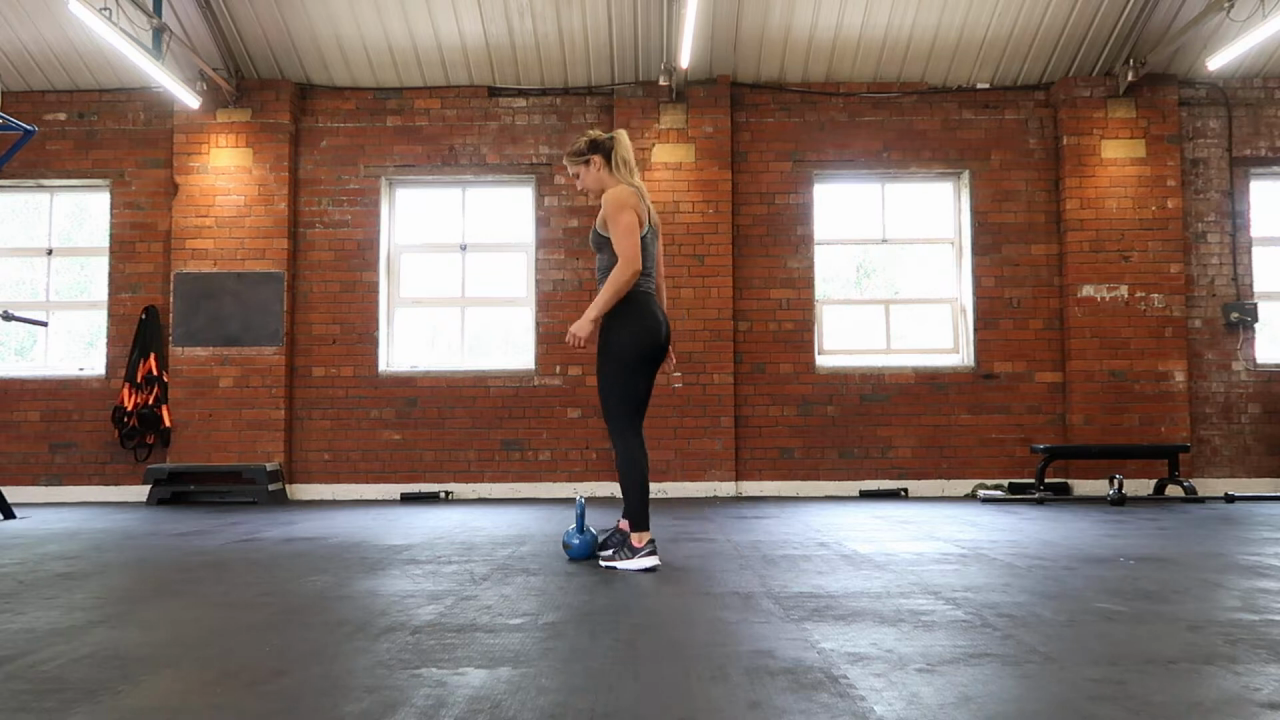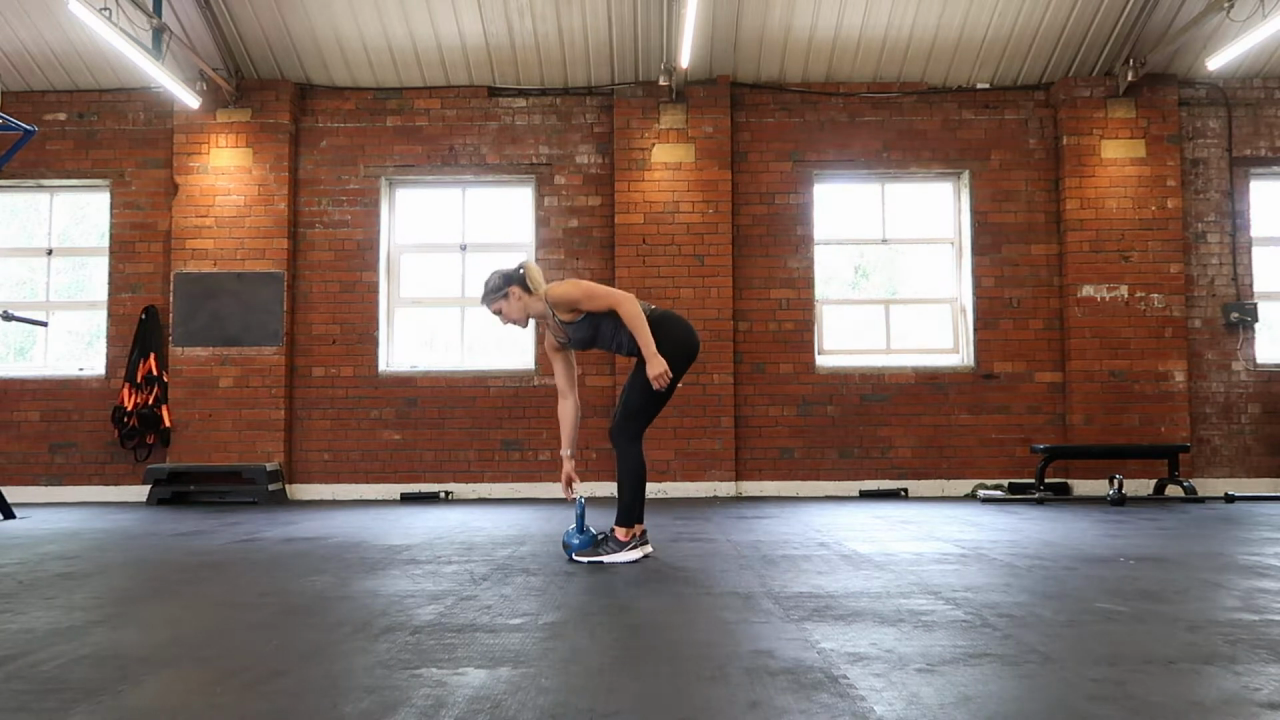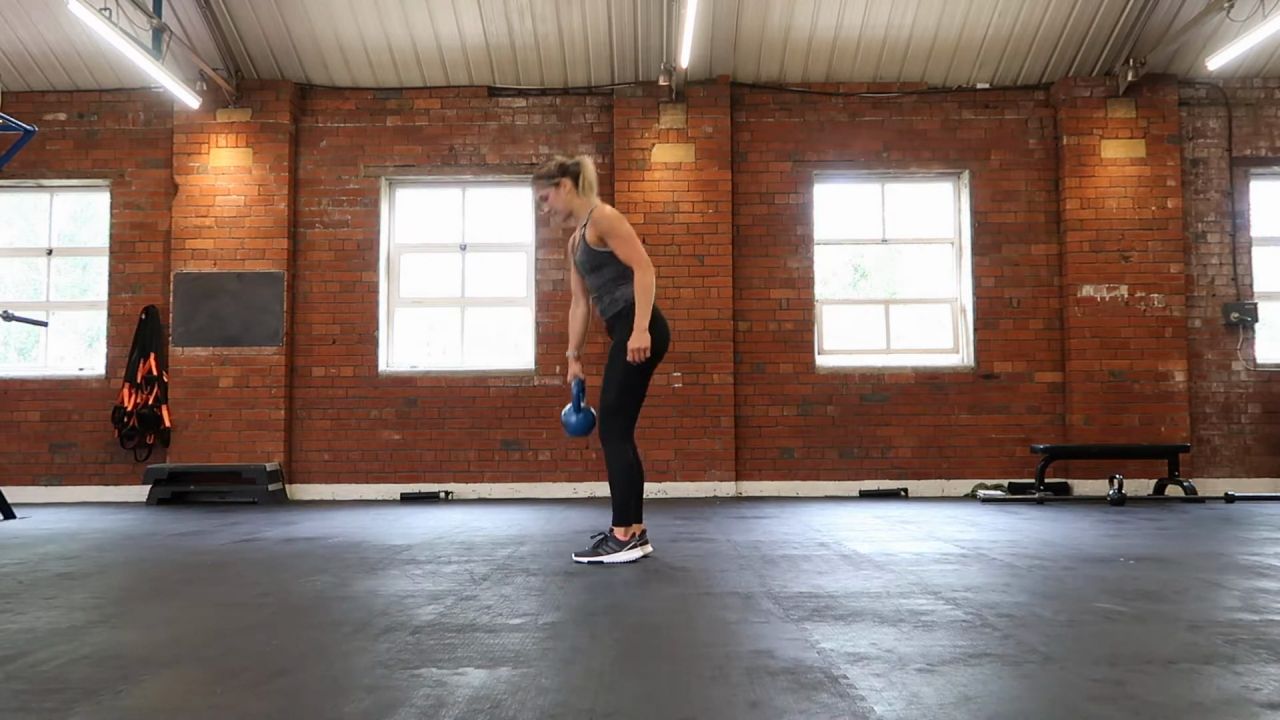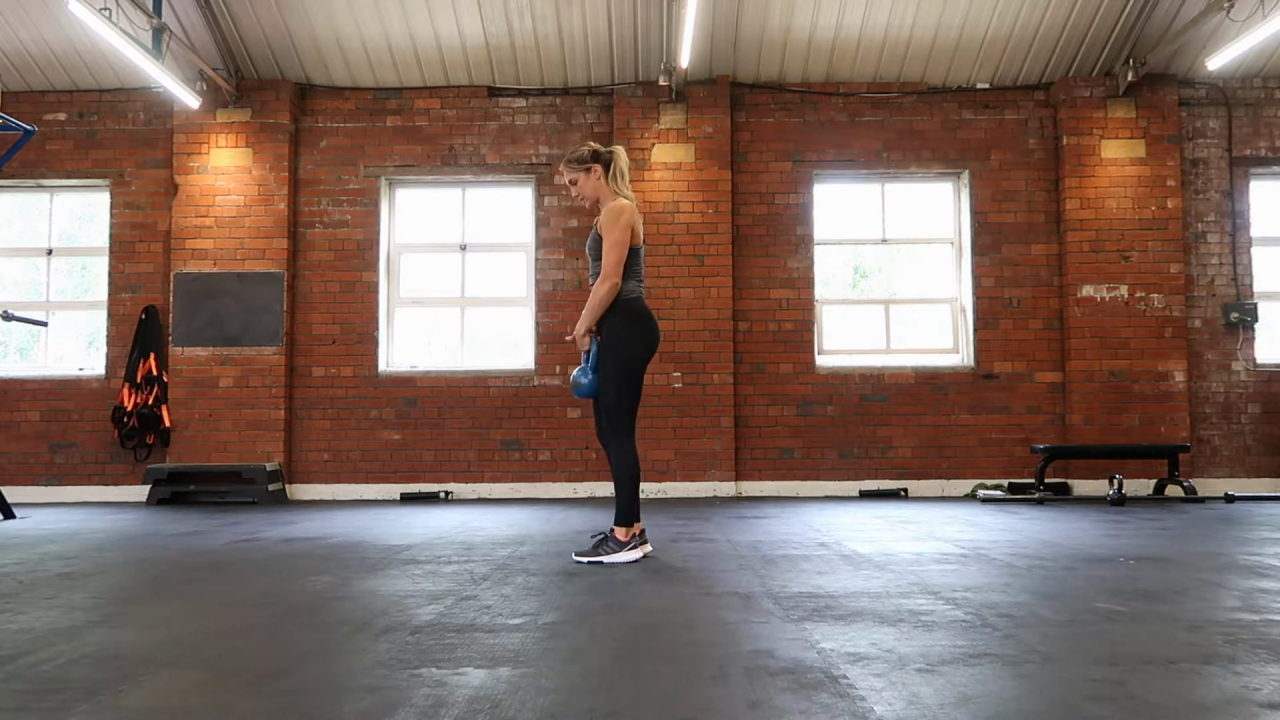
dt=1s
person 1, frame 1
left shoulder: (616, 198)
right shoulder: (640, 200)
left elbow: (629, 266)
left wrist: (590, 316)
right wrist: (660, 336)
left hip: (628, 323)
right hip: (651, 321)
left knee: (623, 431)
right knee: (628, 429)
left ankle: (641, 543)
right ankle: (632, 525)
person 1, frame 2
left shoulder: (559, 294)
right shoulder: (553, 337)
left elbow: (625, 300)
right elbow: (567, 396)
left wrist: (651, 356)
right wrist: (567, 455)
left hip: (669, 340)
right hip: (656, 348)
left knee: (626, 432)
right knee: (622, 433)
left ankle: (625, 537)
right ankle: (635, 531)
person 1, frame 3
left shoulder: (602, 217)
right shoulder: (575, 240)
left elbow: (644, 268)
right elbow: (579, 302)
left wrist: (640, 329)
right wrist: (573, 357)
left hip: (639, 330)
right hip: (624, 332)
left knee: (612, 430)
right knee: (617, 431)
left ankle: (624, 537)
right ankle: (634, 530)
person 1, frame 4
left shoulder: (619, 210)
right shoulder: (606, 215)
left elbow: (611, 280)
left wrist: (583, 326)
right wrist: (588, 324)
left hip: (628, 330)
right hip: (618, 330)
left knee: (617, 432)
right knee: (610, 431)
left ankle: (625, 537)
right ankle: (633, 529)
